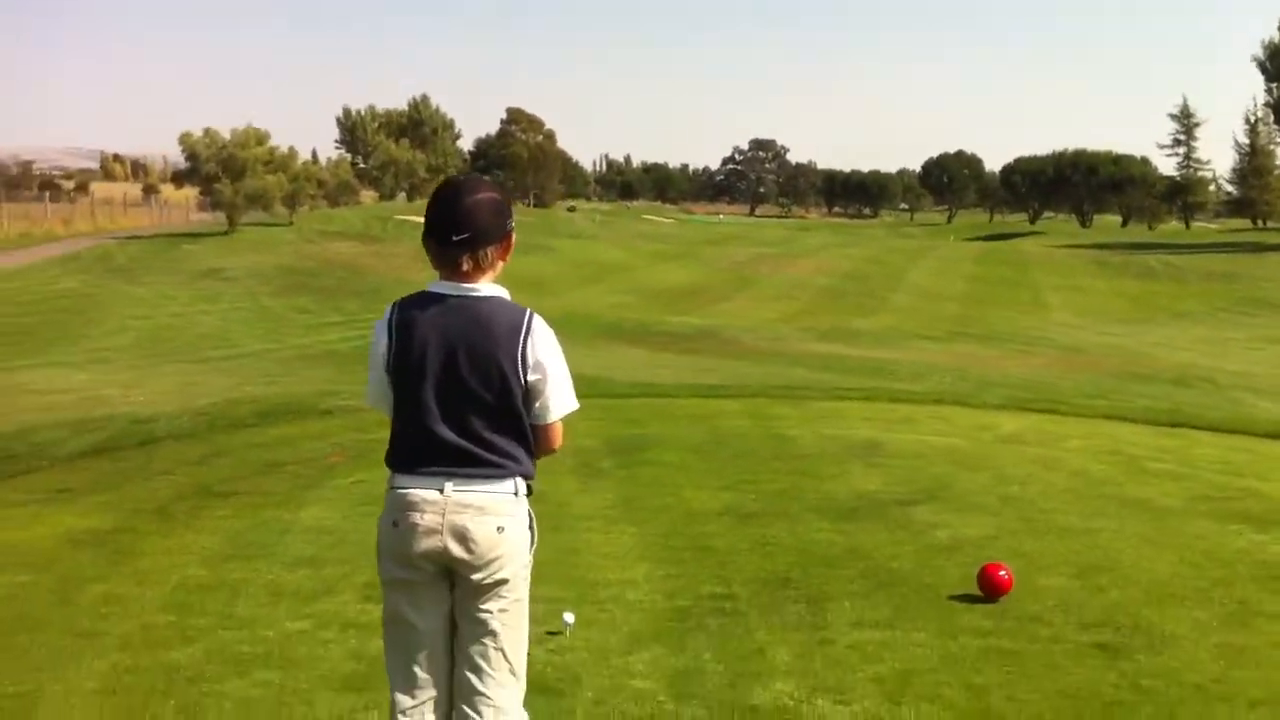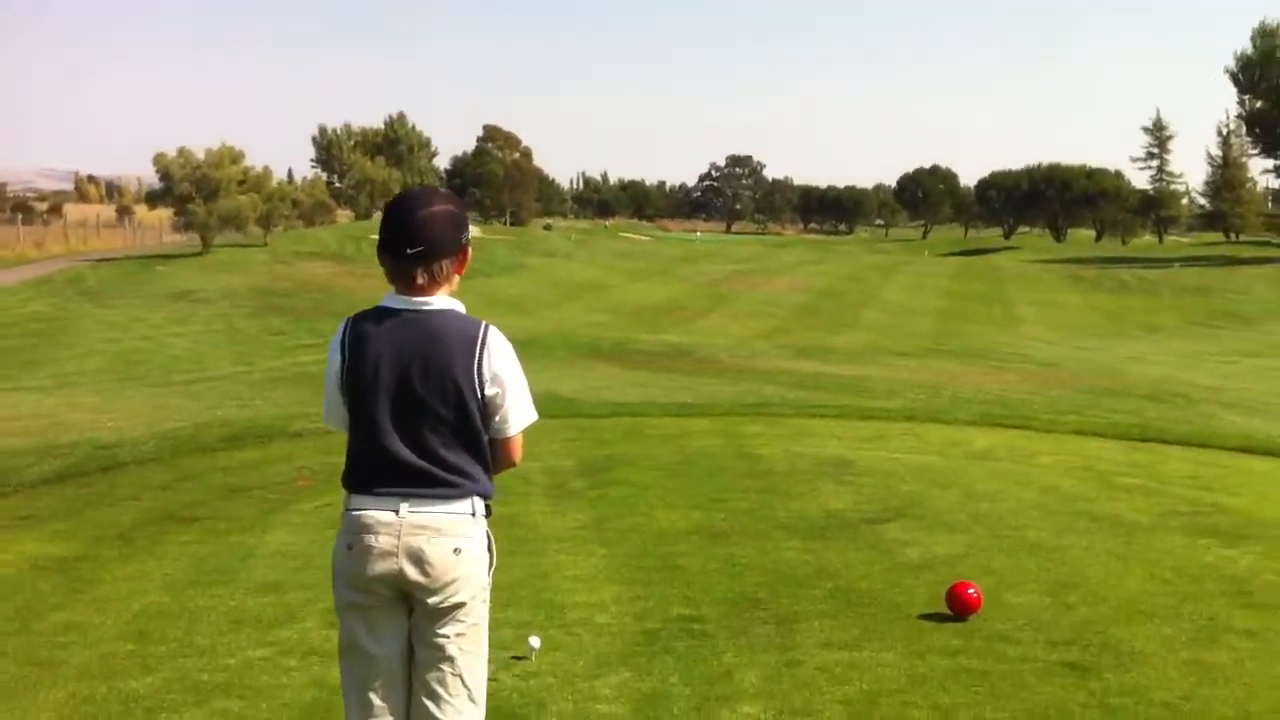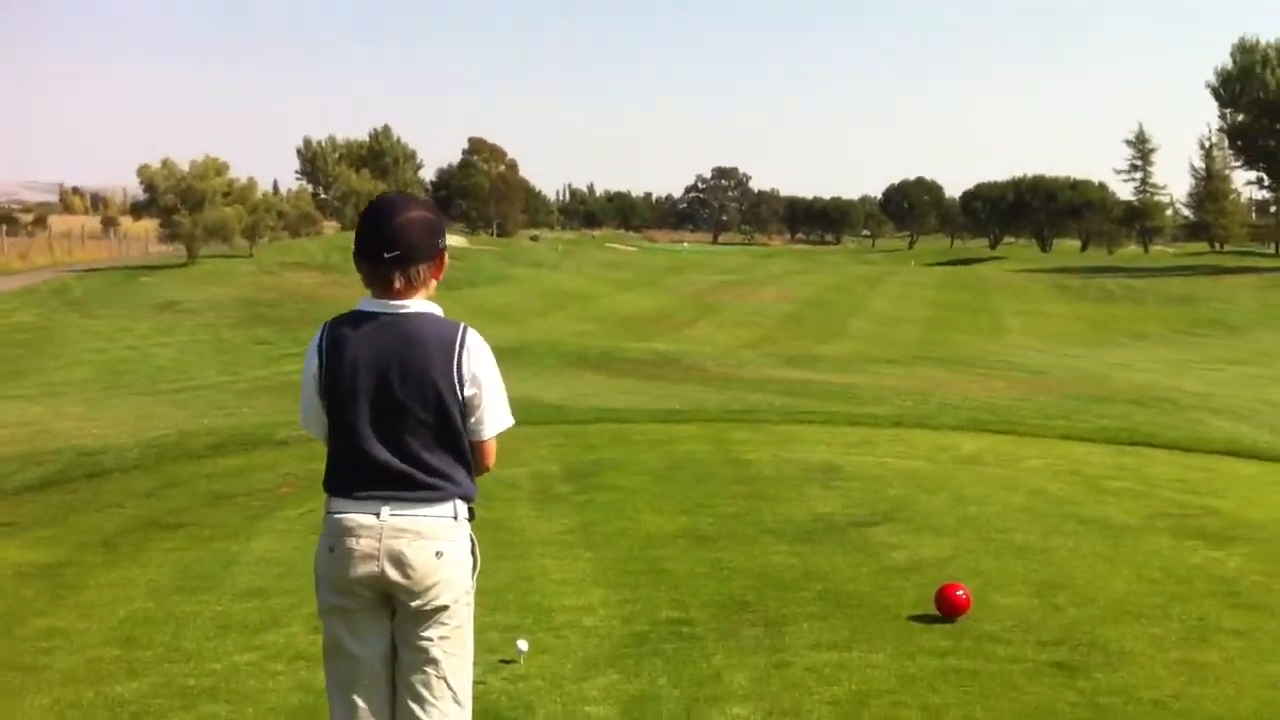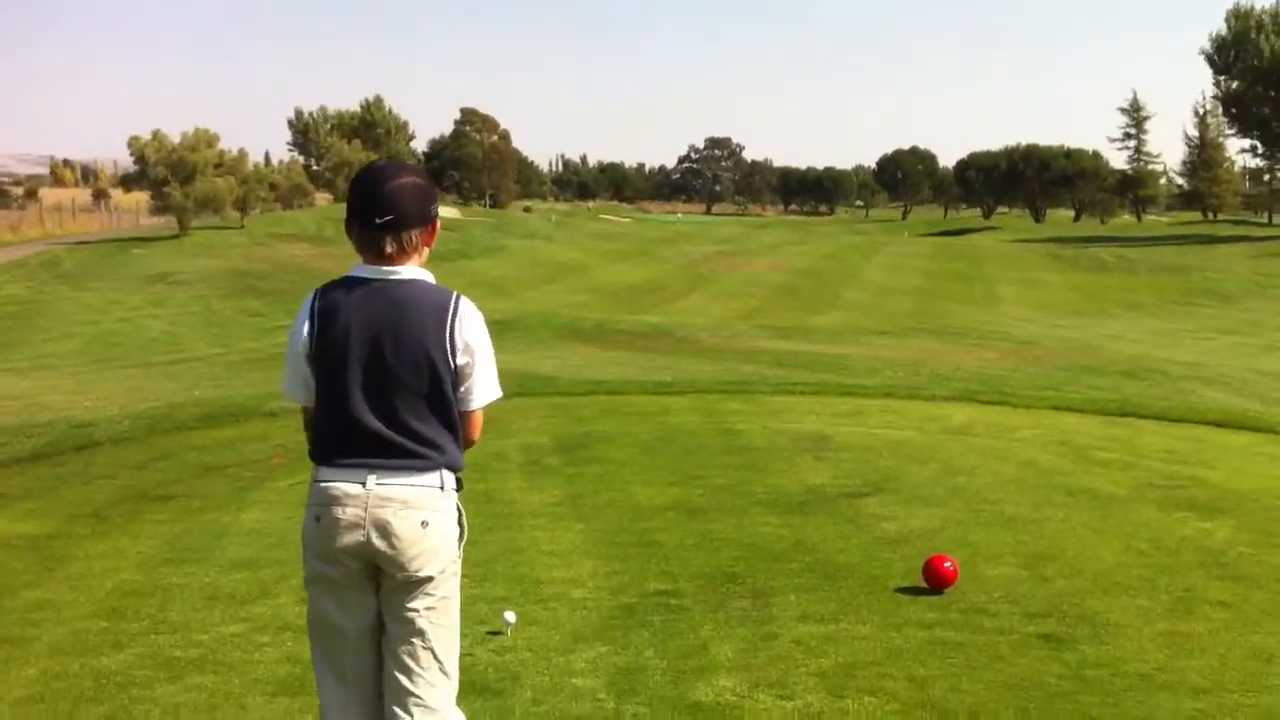
dt=0.2s
person 1, frame 1
left shoulder: (396, 321)
right shoulder: (528, 329)
left elbow: (394, 414)
right elbow: (550, 438)
left hip: (411, 507)
right hip: (494, 513)
person 1, frame 2
left shoulder: (351, 336)
right shoulder: (483, 343)
left elbow: (352, 433)
right elbow: (509, 453)
left hip: (368, 529)
right hip: (451, 532)
person 1, frame 3
left shoulder: (328, 341)
right shoulder: (463, 345)
left elbow: (330, 439)
right elbow: (484, 458)
left hip: (348, 533)
right hip: (434, 536)
person 1, frame 4
left shoulder: (318, 308)
right shoulder: (455, 313)
left elbow: (311, 417)
right elbow: (469, 430)
left hip: (334, 504)
right hip: (421, 507)
